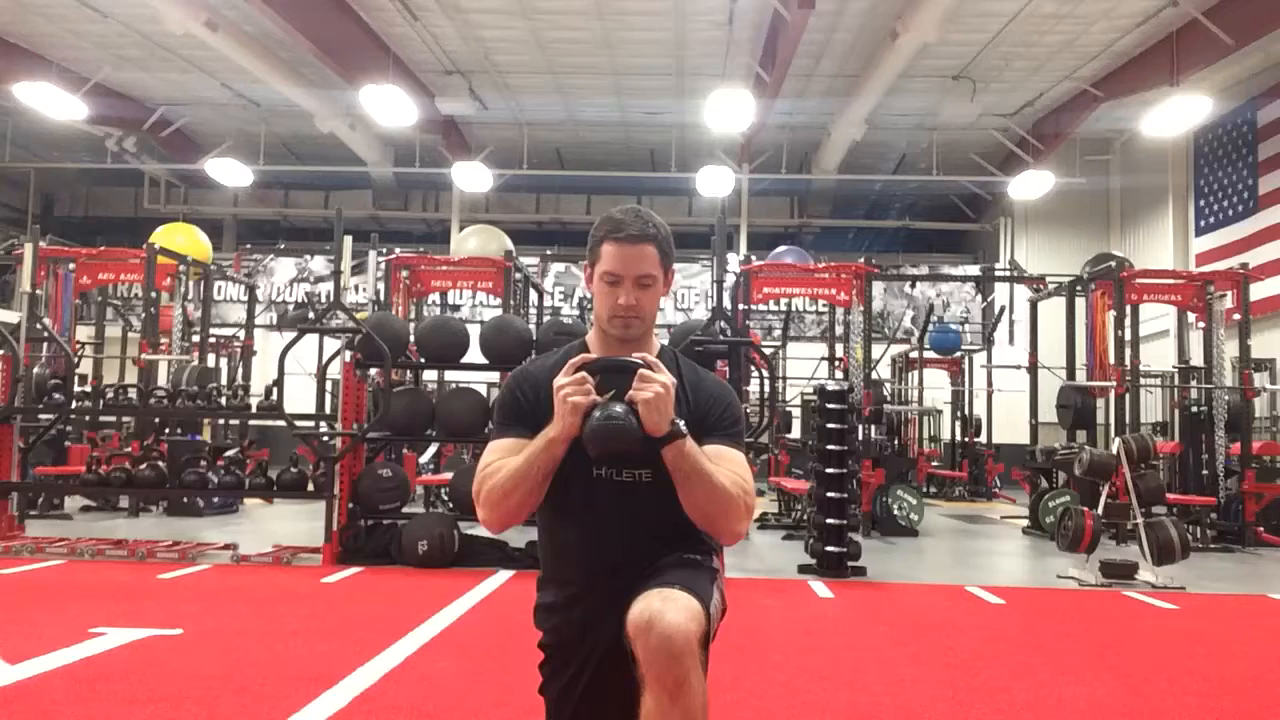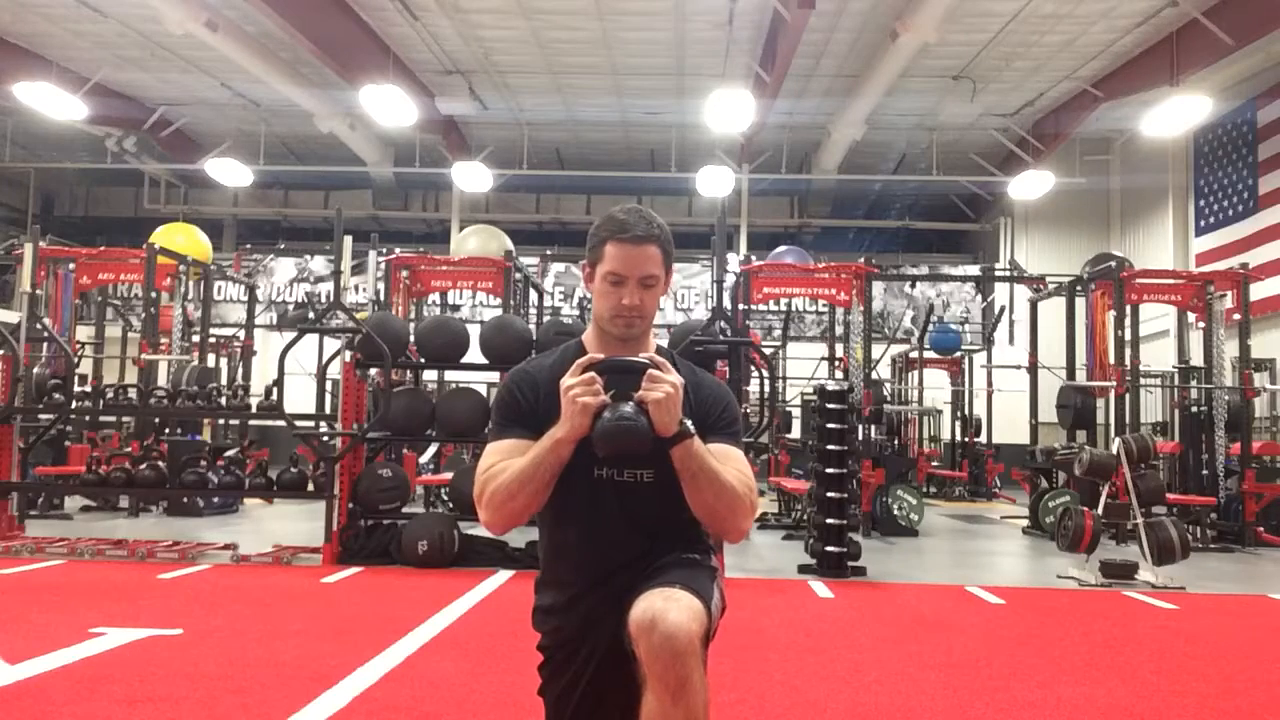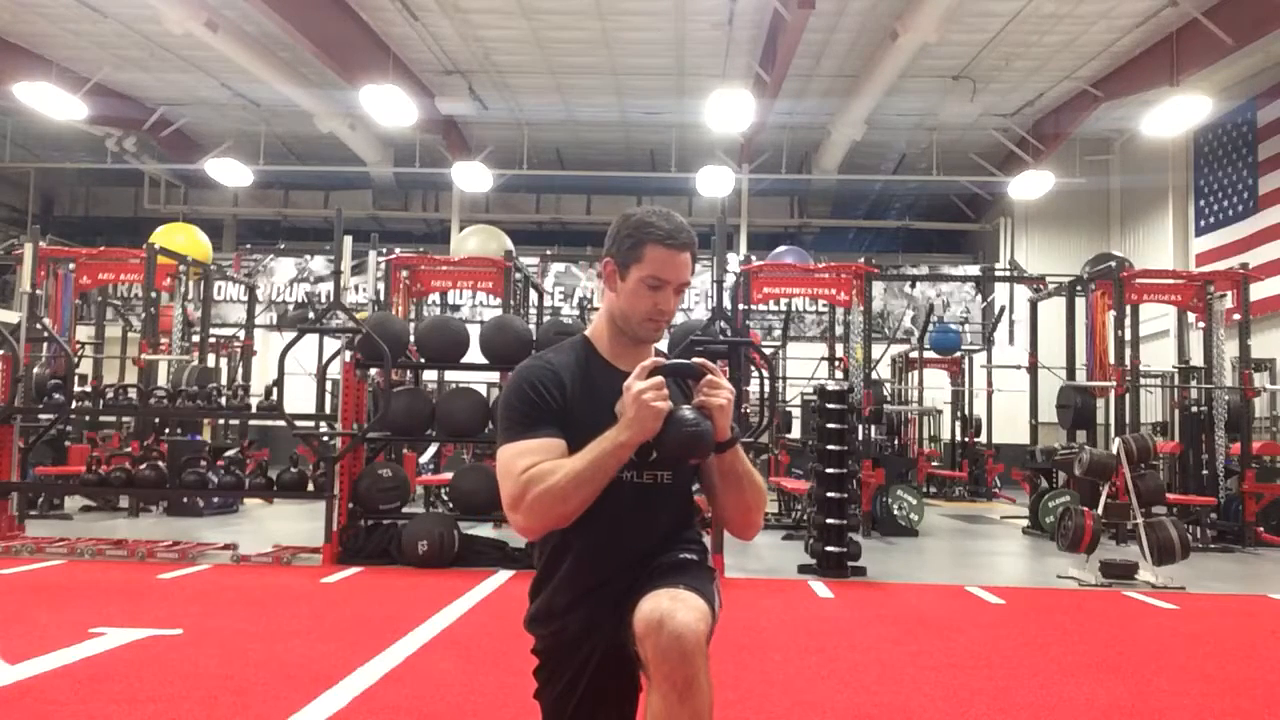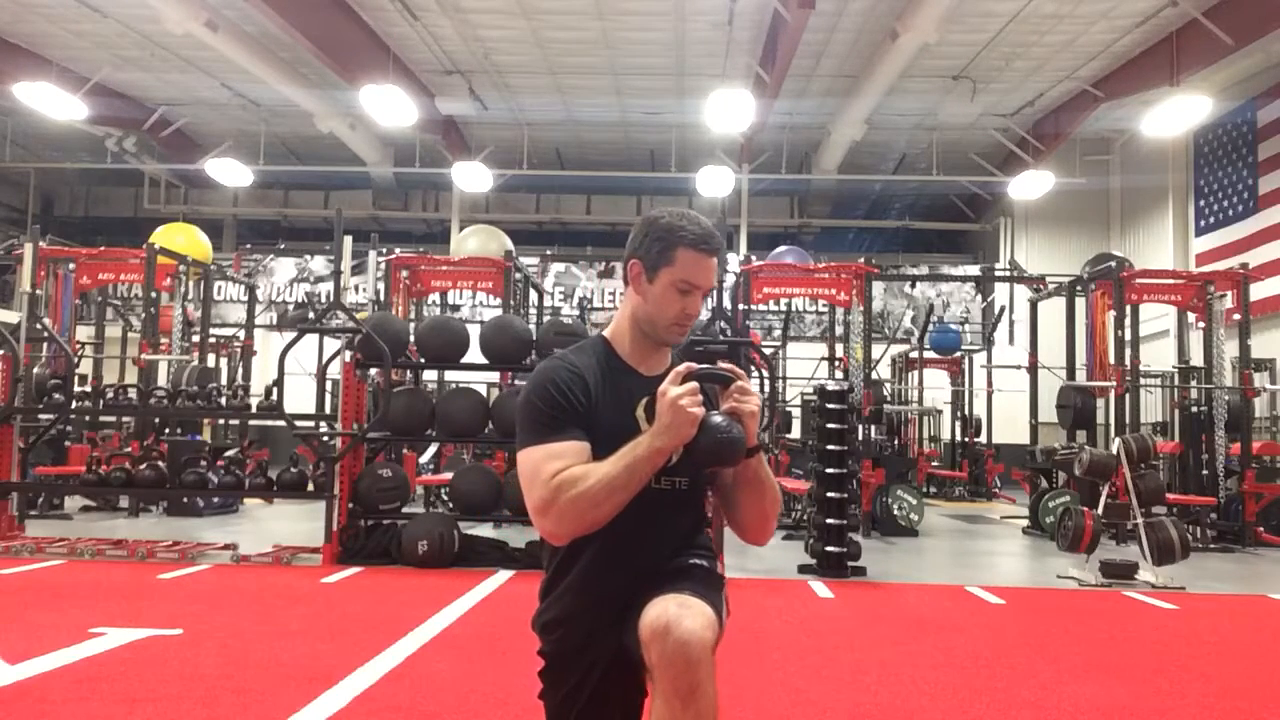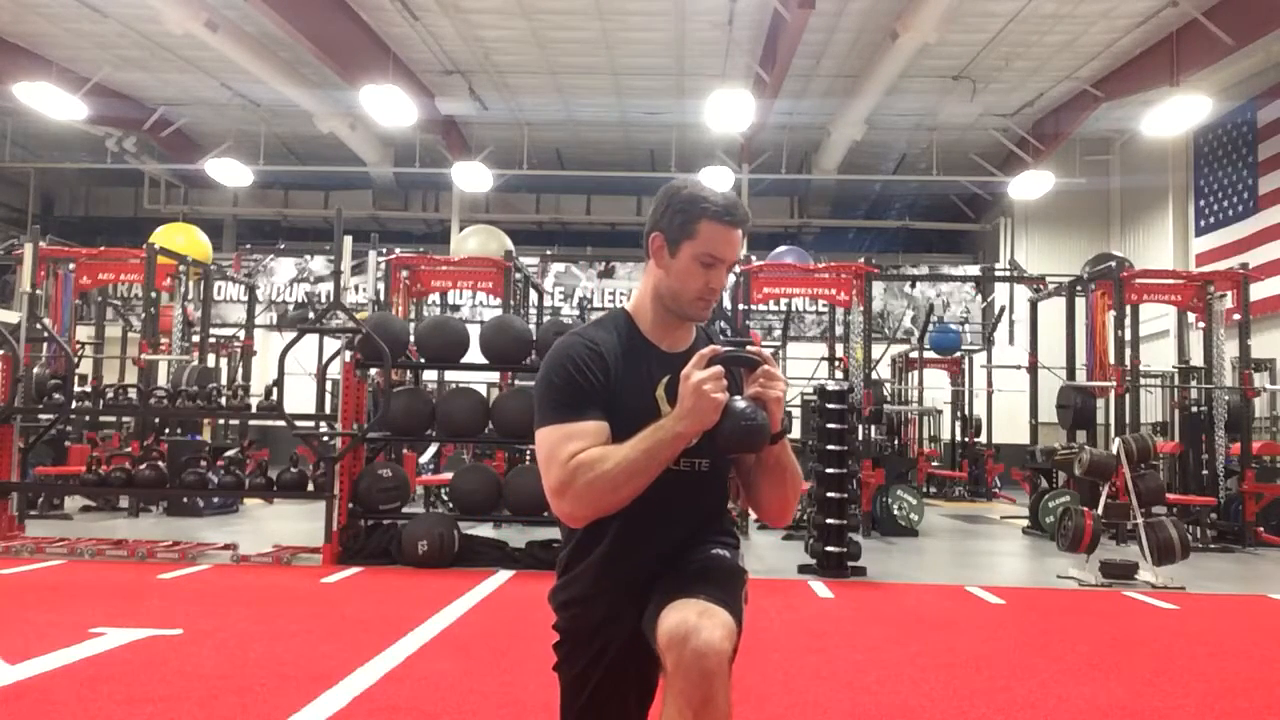
dt=1s
person 1, frame 1
left shoulder: (704, 392)
right shoulder: (535, 383)
left elbow: (733, 523)
right elbow: (493, 512)
left wrist: (669, 431)
right wrist: (561, 428)
left hip: (674, 576)
right hip: (575, 603)
left knee: (662, 630)
person 1, frame 2
left shoulder: (701, 392)
right shoulder: (532, 383)
left elbow: (736, 522)
right elbow: (494, 513)
left wrist: (677, 431)
right wrist: (567, 429)
left hip: (672, 574)
right hip: (574, 602)
left knee: (666, 629)
person 1, frame 3
left shoulder: (689, 382)
right shoulder: (542, 379)
left elbow: (745, 523)
right elbow: (527, 512)
left wrist: (723, 436)
right wrist: (630, 430)
left hip: (667, 573)
right hip: (574, 606)
left knee: (674, 630)
person 1, frame 4
left shoulder: (703, 388)
right shoulder: (563, 379)
left elbow: (757, 529)
right elbow: (555, 516)
left wrist: (747, 442)
right wrist: (660, 437)
left hip: (678, 578)
right hip: (584, 609)
left knee: (680, 637)
person 1, frame 5
left shoulder: (726, 365)
right shoulder: (582, 355)
left elbow: (777, 510)
right elbow: (572, 498)
left wrist: (772, 427)
right wrist: (682, 421)
left hip: (698, 561)
right hip: (604, 586)
left knee: (701, 646)
